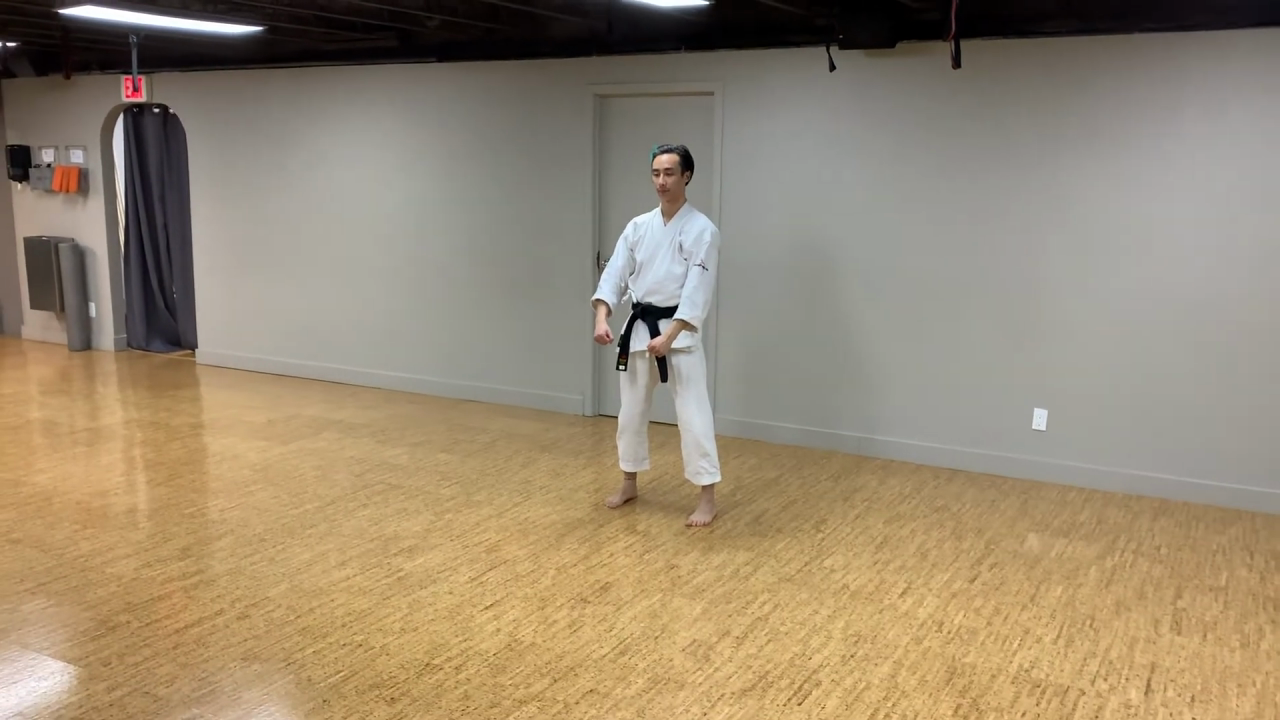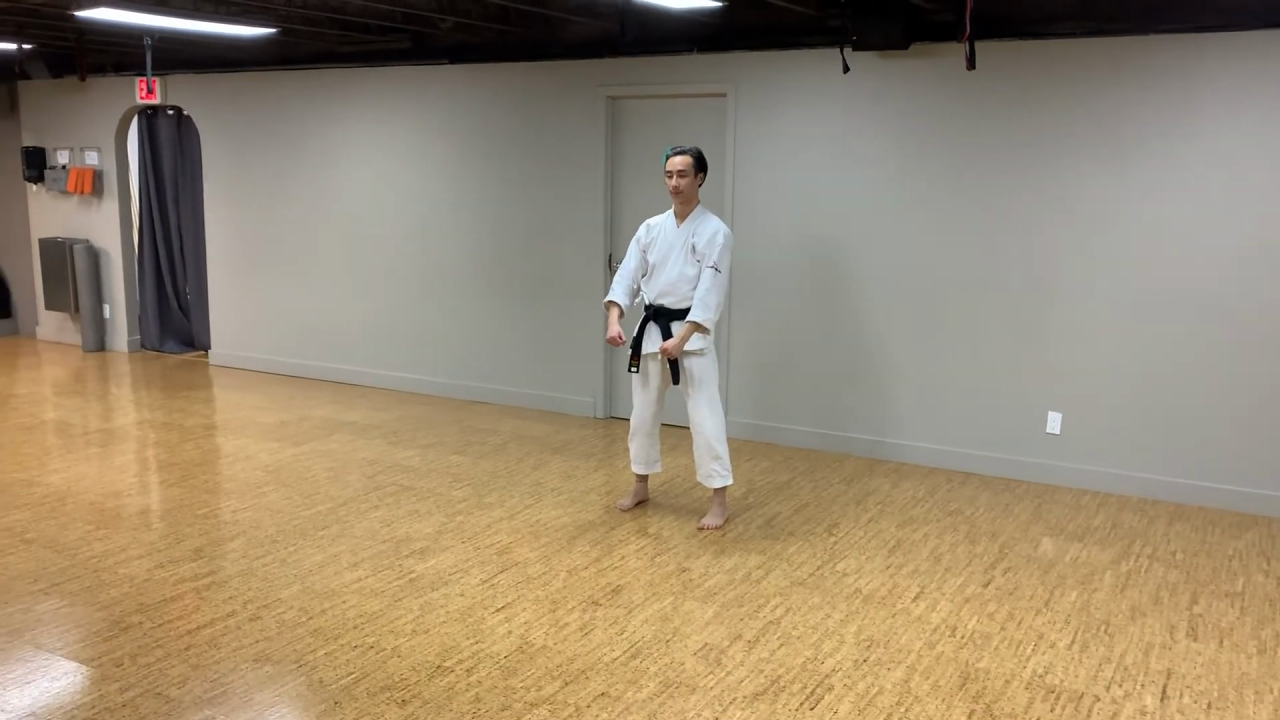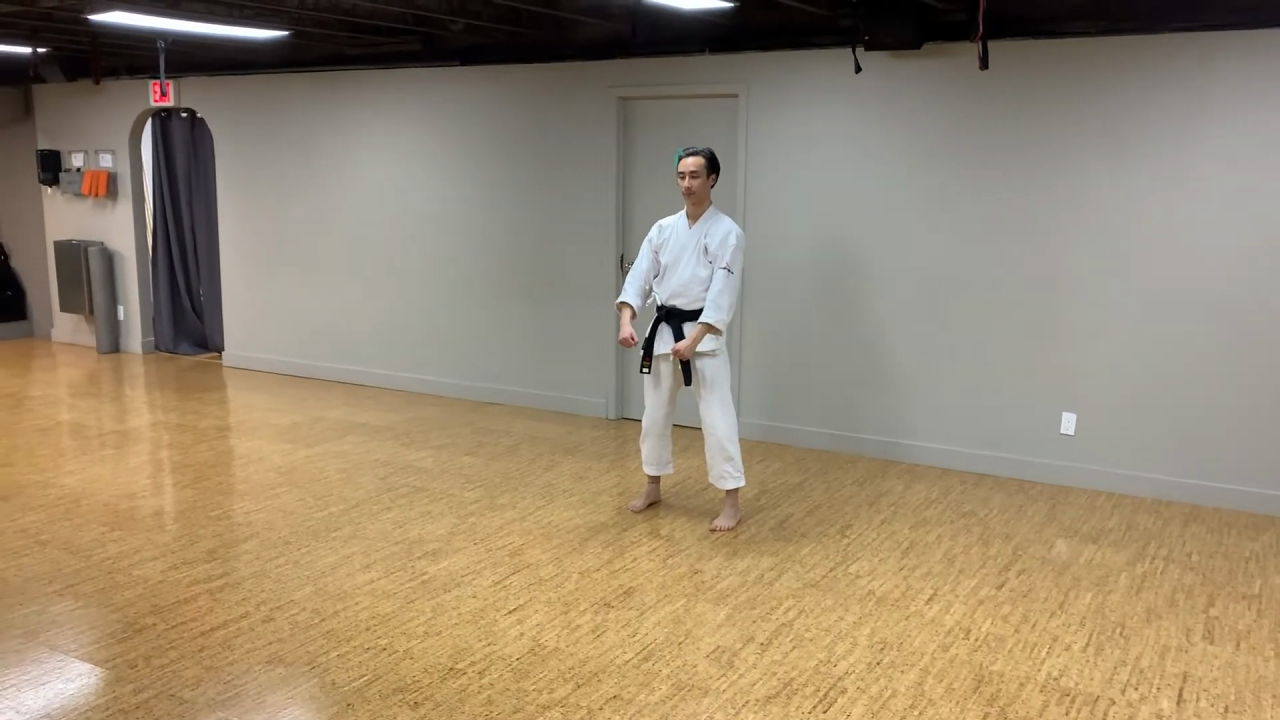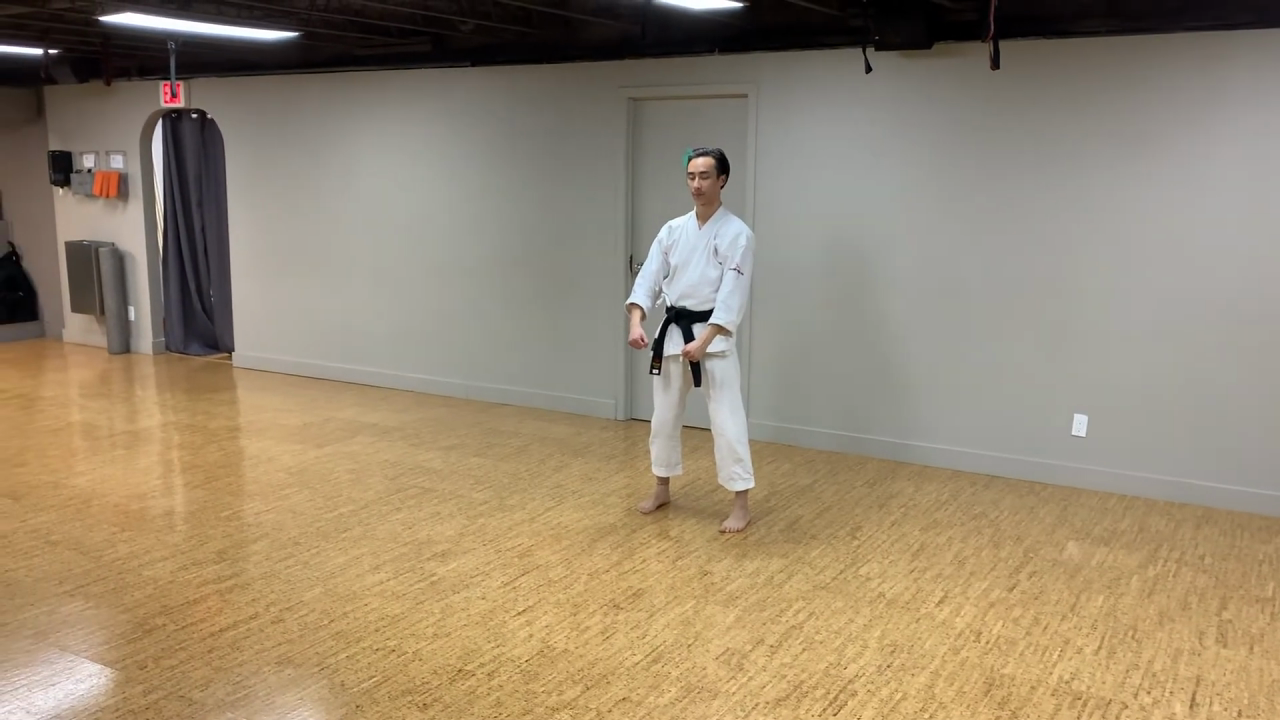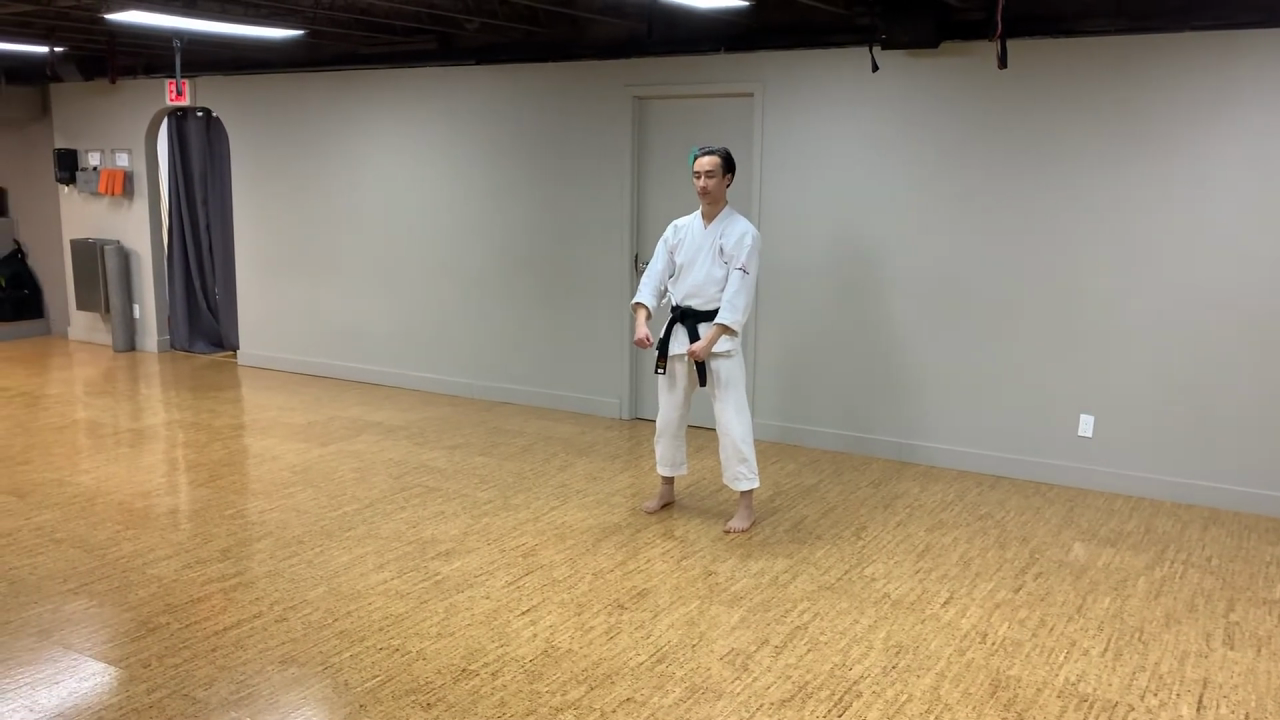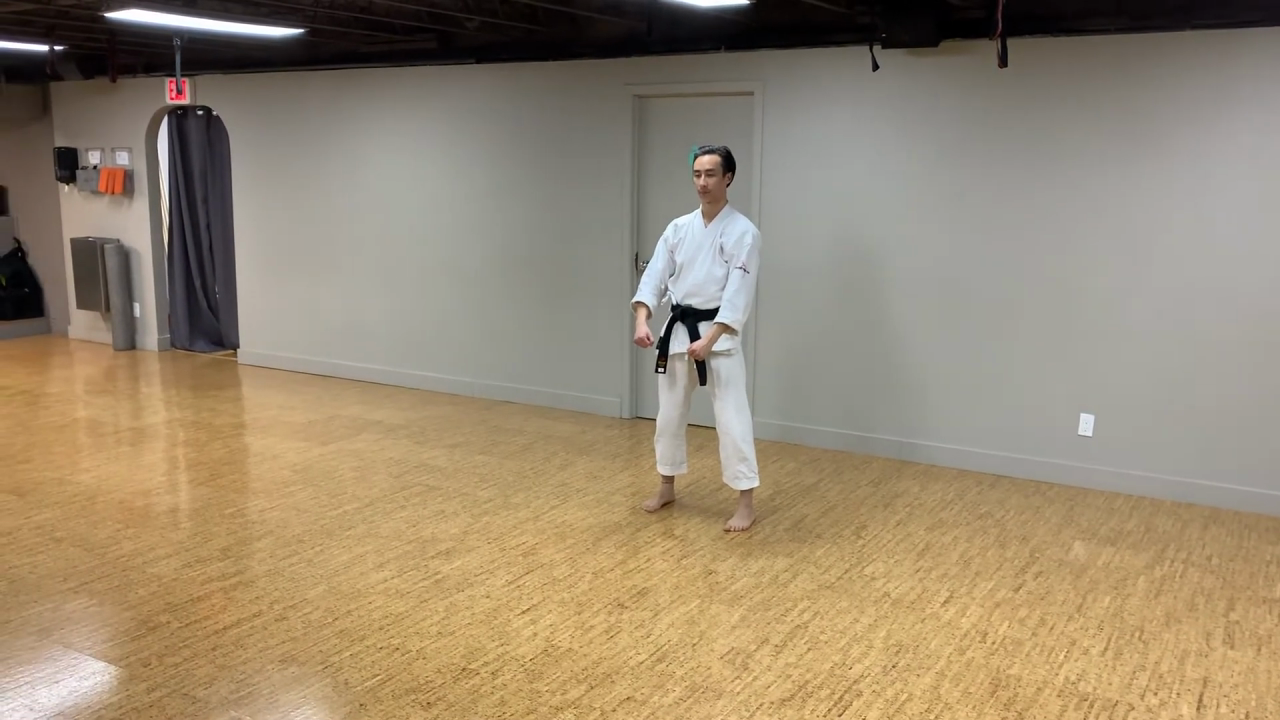
dt=0.3s
person 1, frame 1
left shoulder: (702, 230)
right shoulder: (638, 226)
left elbow: (698, 291)
right elbow: (615, 275)
left wrist: (669, 337)
right wrist: (602, 319)
left hip: (680, 331)
right hip: (637, 327)
left knee: (693, 414)
right knee: (631, 409)
left ankle: (708, 497)
right ankle: (629, 484)
person 1, frame 2
left shoulder: (715, 232)
right shoulder: (651, 228)
left elbow: (710, 293)
right elbow: (627, 276)
left wrist: (681, 339)
right wrist: (614, 320)
left hip: (691, 333)
right hip: (650, 329)
left knee: (705, 417)
right knee: (643, 412)
left ankle: (719, 500)
right ankle: (641, 486)
person 1, frame 3
left shoulder: (727, 232)
right shoulder: (663, 229)
left elbow: (722, 295)
right elbow: (639, 277)
left wrist: (693, 340)
right wrist: (626, 322)
left hip: (704, 334)
right hip: (661, 331)
left knee: (717, 417)
right knee: (654, 413)
left ankle: (731, 501)
right ankle: (653, 487)
person 1, frame 4
left shoulder: (737, 233)
right shoulder: (673, 229)
left elbow: (733, 295)
right elbow: (649, 279)
left wrist: (704, 341)
right wrist: (636, 323)
left hip: (713, 334)
right hip: (671, 332)
left knee: (727, 419)
right knee: (664, 415)
left ankle: (741, 503)
right ankle: (662, 489)
person 1, frame 5
left shoulder: (742, 233)
right shoulder: (678, 229)
left elbow: (738, 295)
right elbow: (654, 278)
left wrist: (709, 341)
right wrist: (641, 322)
left hip: (719, 335)
right hip: (676, 331)
left knee: (732, 419)
right knee: (669, 414)
left ankle: (746, 504)
right ankle: (666, 489)
person 1, frame 6
left shoulder: (743, 231)
right shoulder: (678, 227)
left elbow: (738, 294)
right elbow: (655, 277)
left wrist: (709, 340)
right wrist: (642, 321)
left hip: (719, 333)
right hip: (677, 330)
left knee: (732, 418)
right knee: (669, 413)
left ankle: (746, 502)
right ankle: (666, 487)
